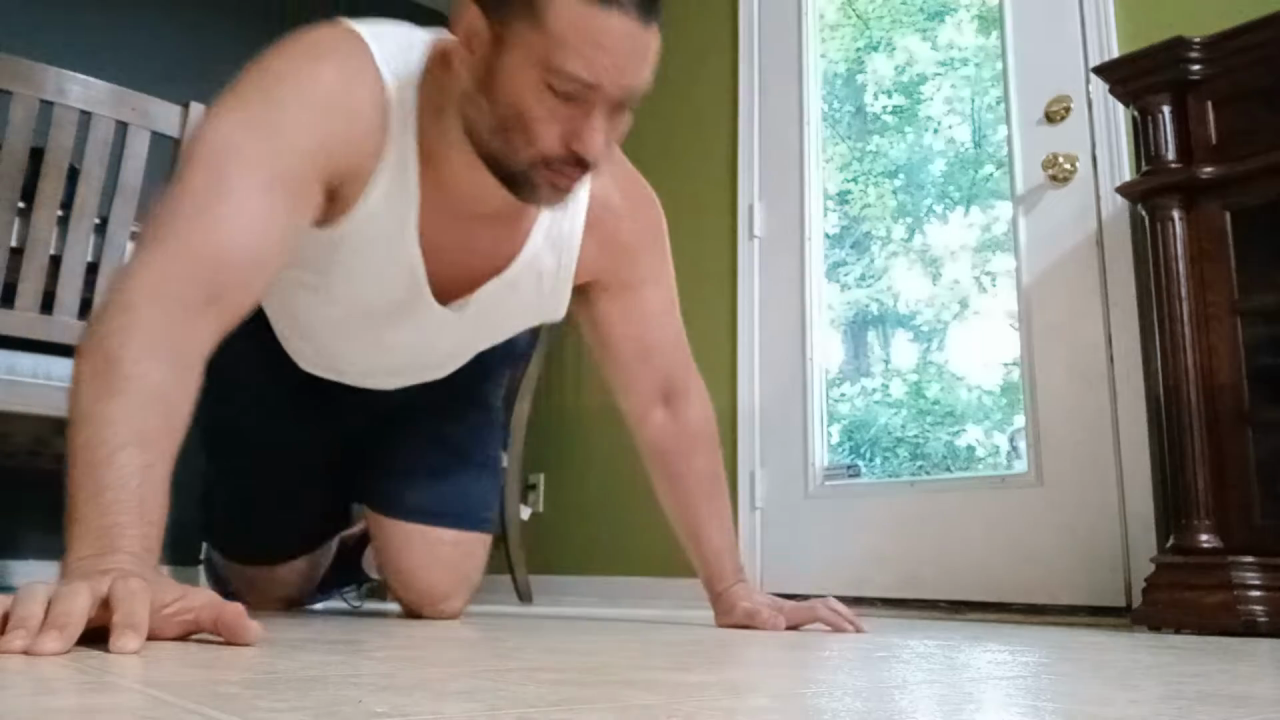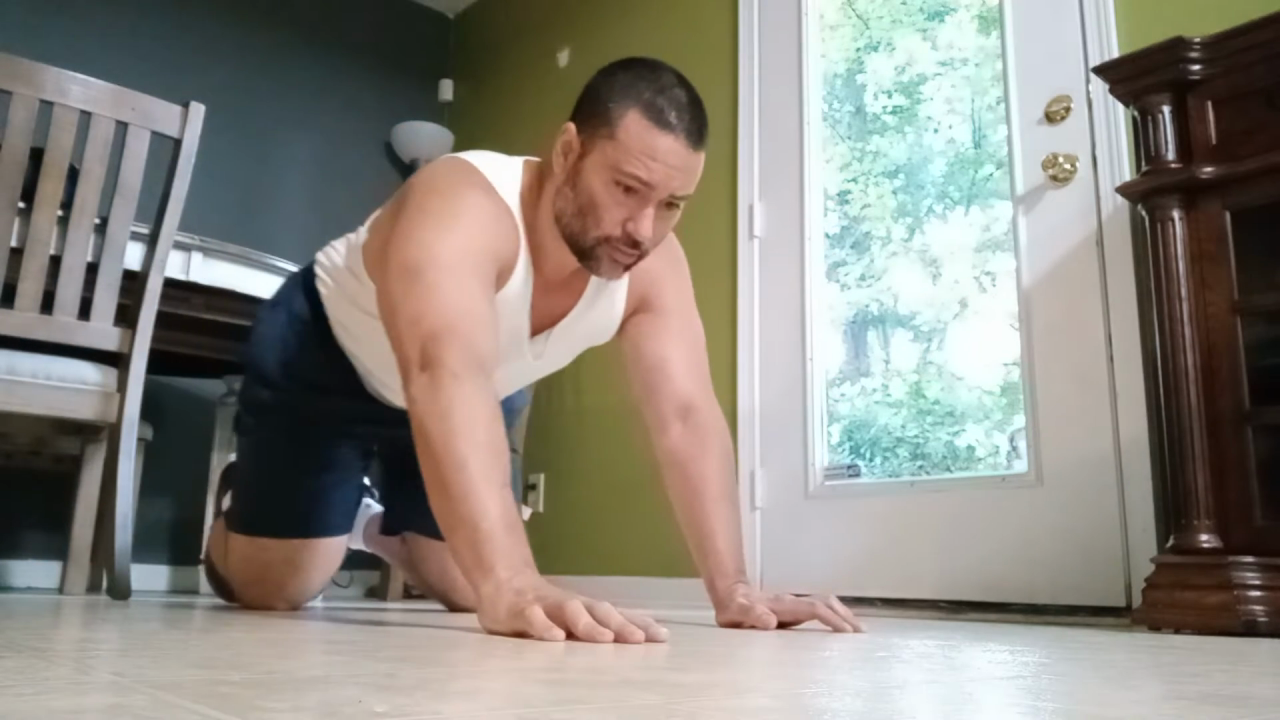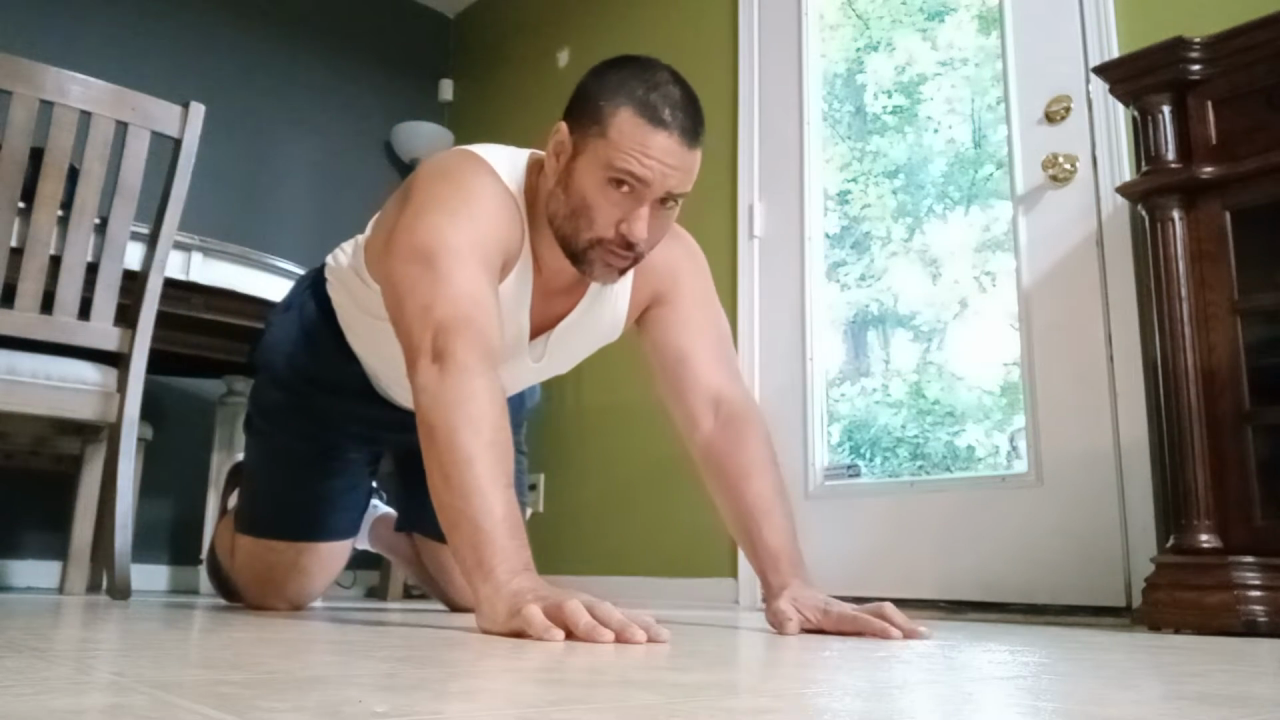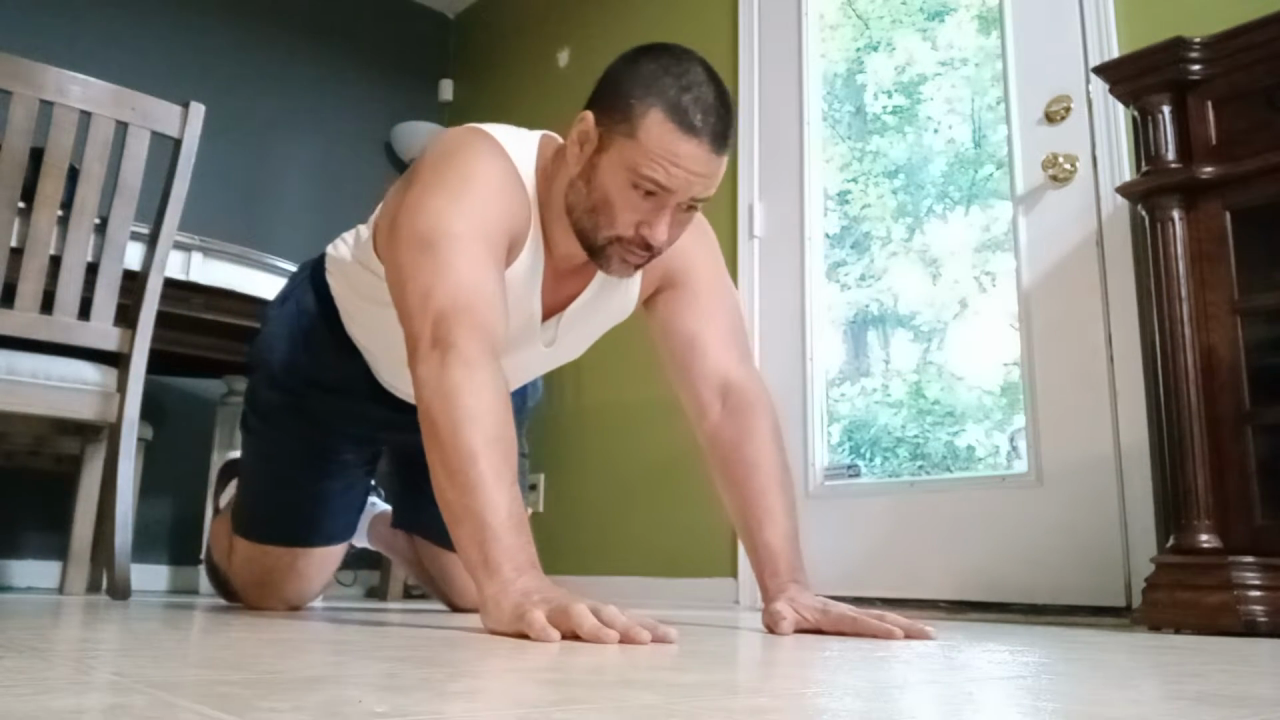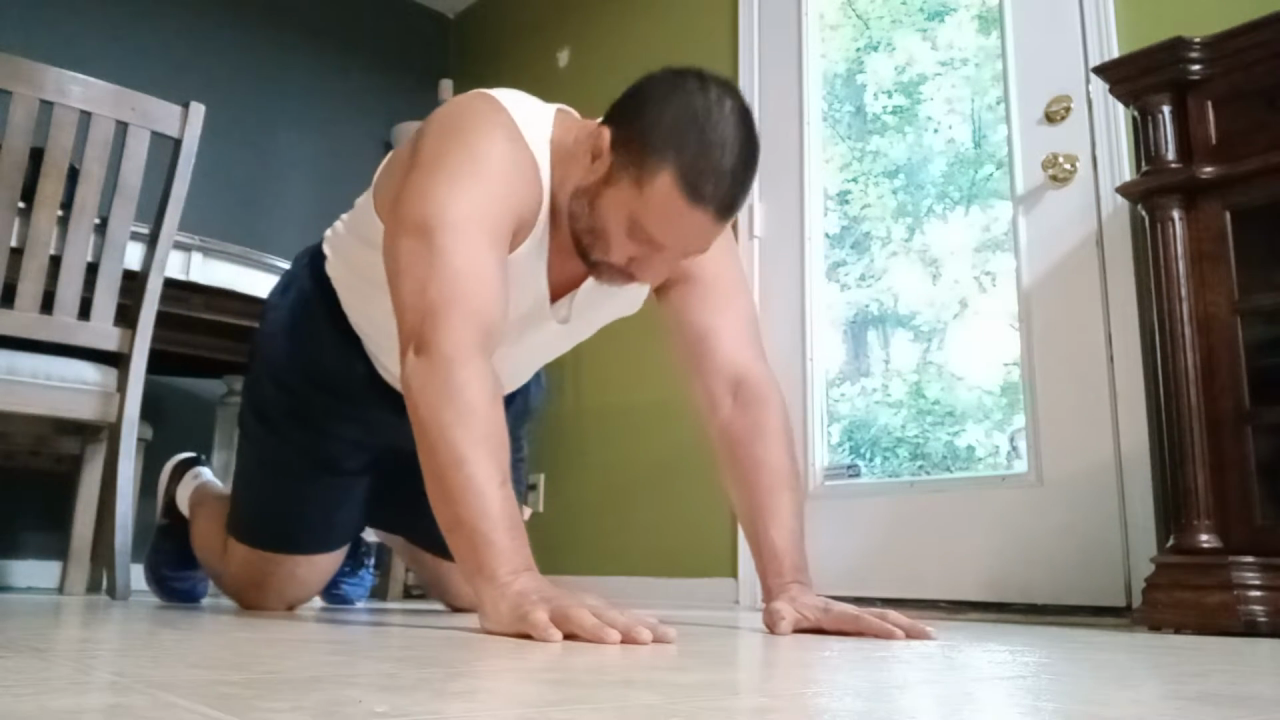
dt=1s
person 1, frame 1
left shoulder: (614, 214)
right shoulder: (333, 87)
left elbow: (665, 399)
right elbow: (162, 308)
left wrist: (731, 589)
right wrist: (110, 565)
left hip: (446, 374)
right hip: (278, 350)
left knee: (436, 594)
right knee: (268, 585)
left ankle: (366, 542)
right ankle: (325, 544)
person 1, frame 2
left shoulder: (654, 266)
right shoulder: (463, 208)
left elbow: (686, 418)
right elbow: (445, 379)
left wrist: (731, 589)
right wrist: (510, 586)
left hip: (470, 396)
right hip: (321, 355)
left knee: (468, 589)
right knee: (276, 589)
left ankle: (381, 525)
right ankle: (240, 501)
person 1, frame 3
left shoulder: (667, 264)
right shoulder: (465, 200)
left elbow: (721, 413)
right elbow: (451, 369)
left wrist: (787, 585)
right wrist: (510, 585)
left hip: (484, 391)
right hip: (334, 358)
left knee: (470, 586)
right knee: (279, 588)
left ankle: (402, 531)
right ankle: (246, 498)
person 1, frame 4
left shoulder: (678, 246)
right shoulder: (475, 177)
left elbow: (730, 397)
right elbow: (452, 361)
left wrist: (786, 586)
right wrist: (516, 584)
left hip: (481, 386)
right hip: (333, 352)
left knee: (472, 591)
right knee: (279, 589)
left ankle: (379, 526)
right ankle: (239, 501)
person 1, frame 5
left shoulder: (681, 218)
right shoulder: (485, 151)
left elbow: (742, 391)
right elbow: (443, 356)
left wrist: (789, 584)
right wrist: (514, 583)
left hip: (484, 388)
right hip: (335, 349)
left knee: (471, 590)
right knee: (271, 588)
left ankle: (372, 513)
right ankle: (190, 495)
